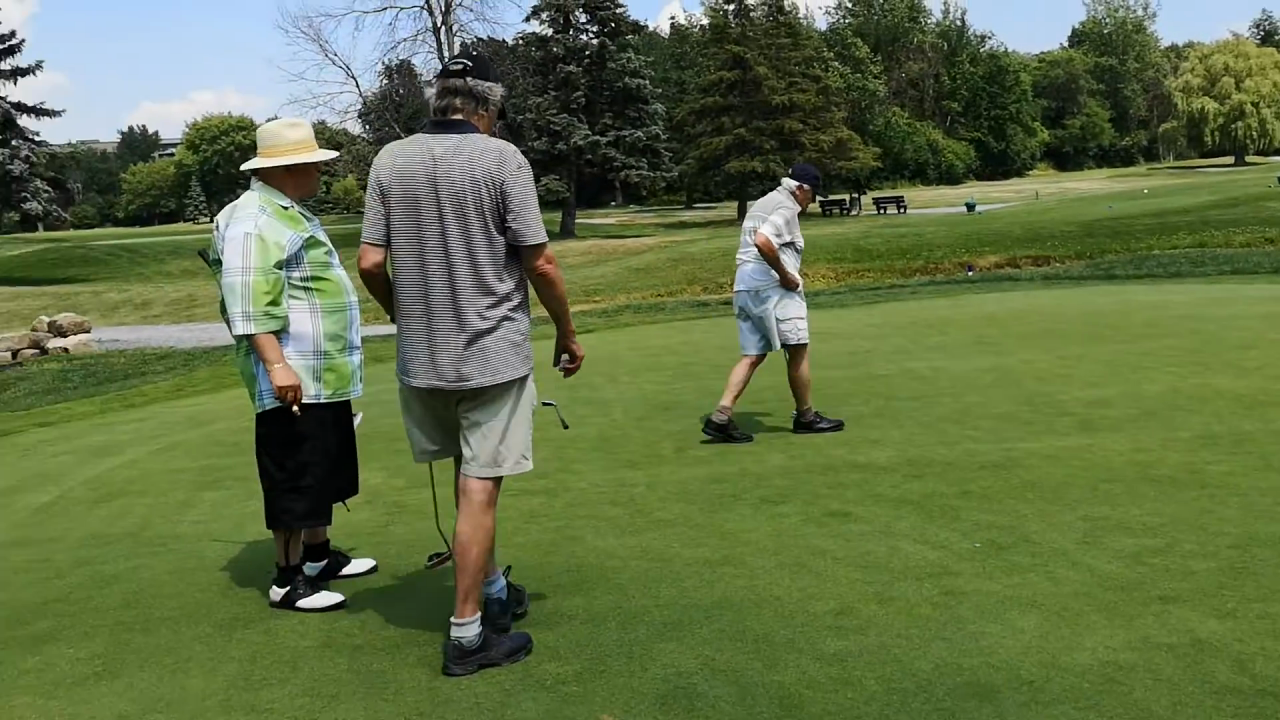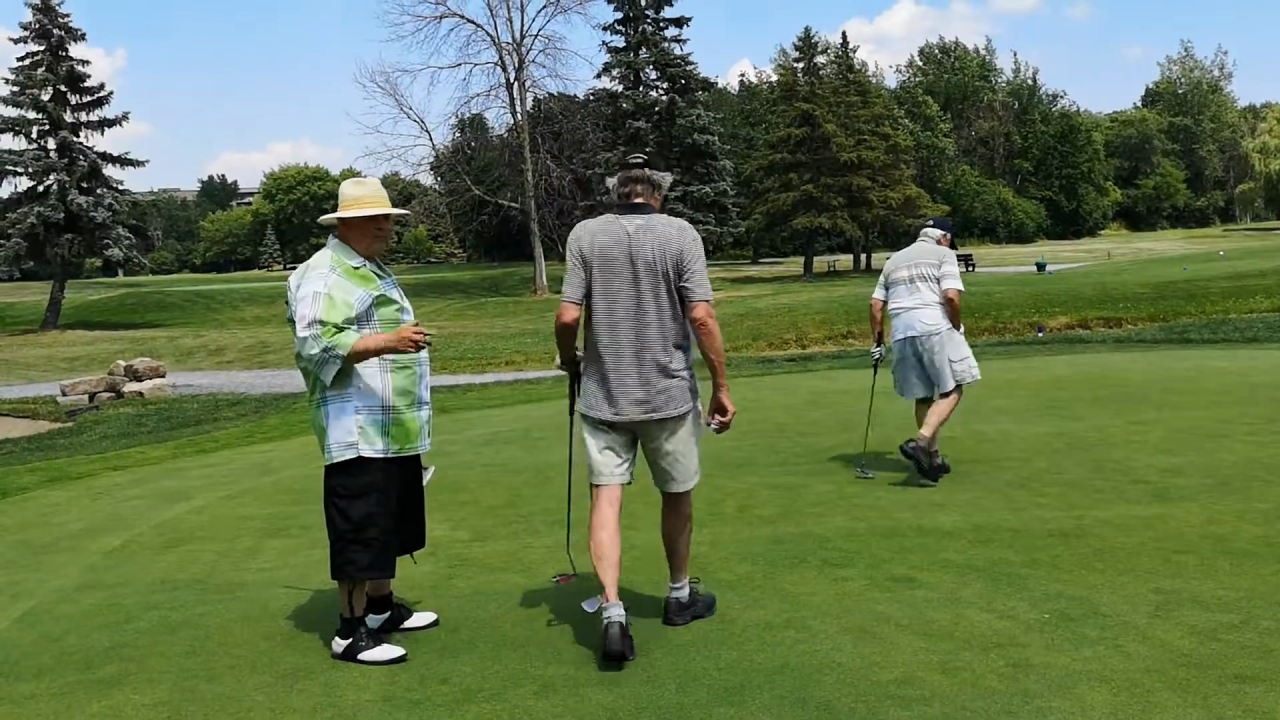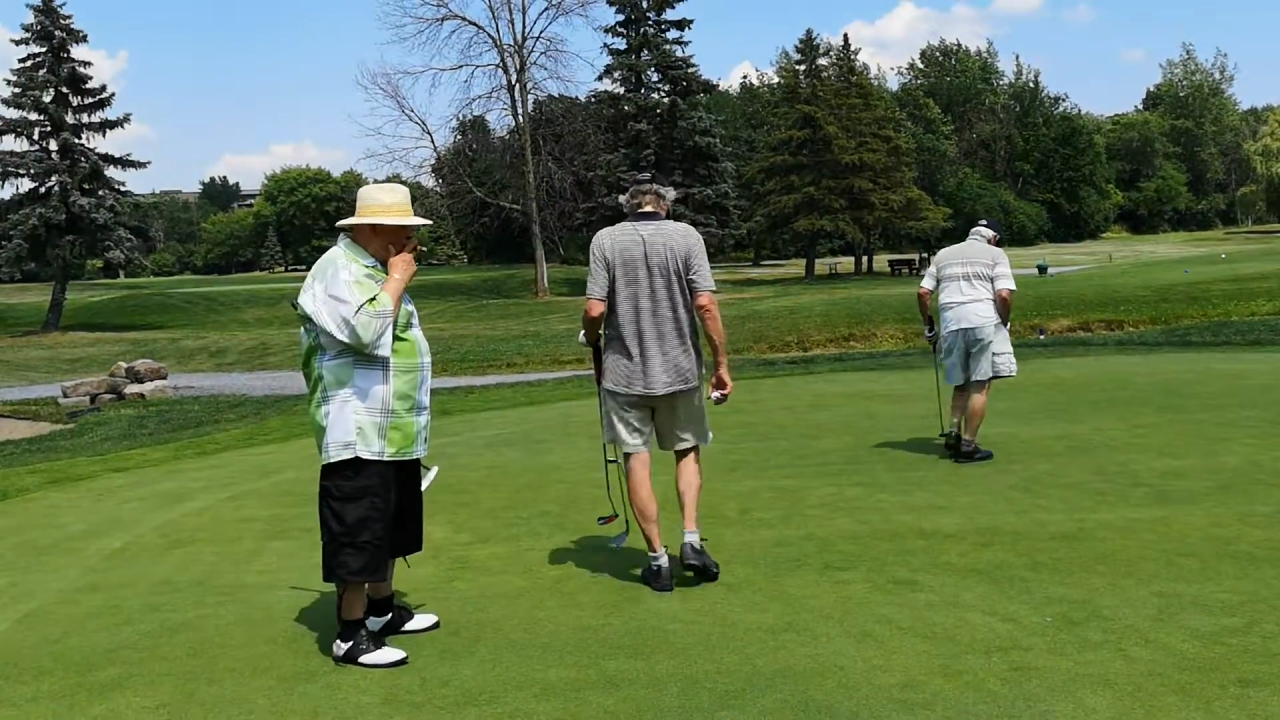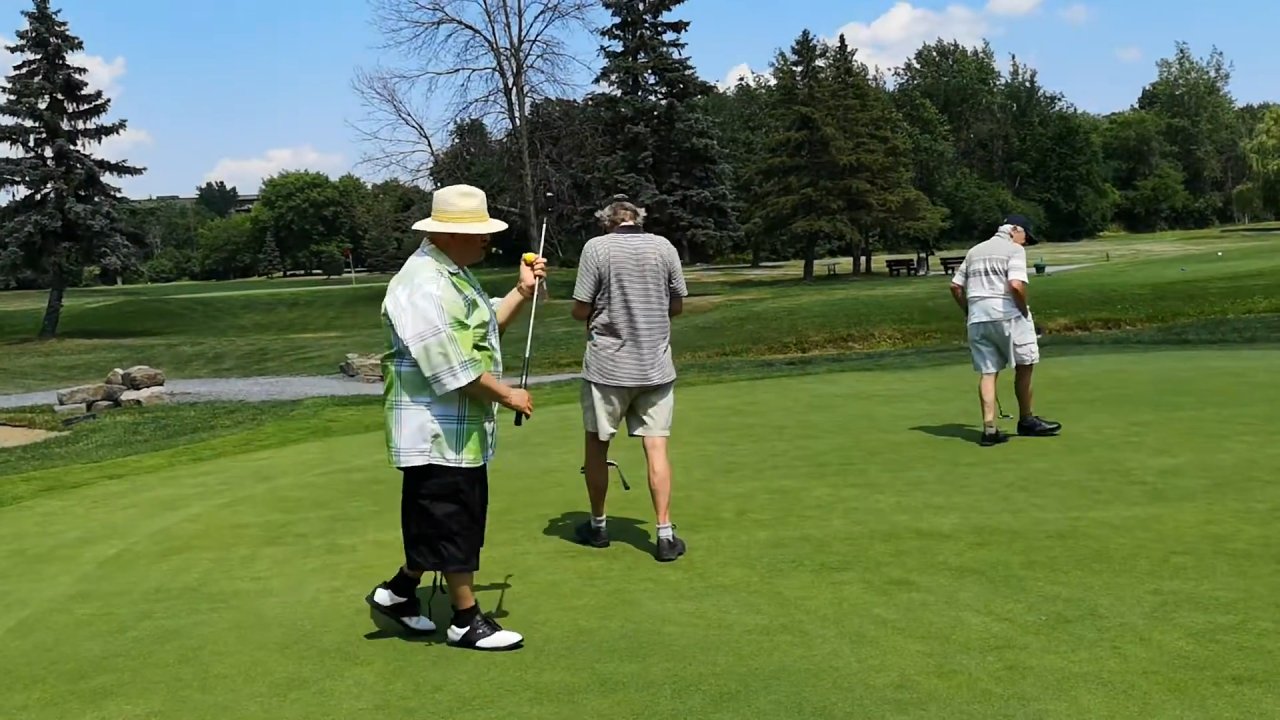
dt=1s
person 1, frame 1
left shoulder: (290, 213)
right shoulder: (253, 219)
right elbow: (249, 303)
left wrist: (334, 364)
right wrist: (276, 365)
left hip: (323, 375)
right hip: (292, 378)
left knee: (322, 474)
right knee: (294, 480)
left ankle: (319, 557)
right ankle: (288, 580)
person 1, frame 2
left shoulder: (372, 269)
right shoulder: (324, 274)
right elbow: (319, 343)
right wrist: (387, 341)
left hip: (394, 426)
right hip: (359, 429)
left knee: (386, 522)
right knee: (360, 529)
left ankle: (381, 608)
right ankle: (351, 632)
person 1, frame 3
left shoulder: (373, 269)
right shoulder: (339, 270)
right elbow: (368, 331)
right wrist: (398, 281)
left hip: (393, 428)
right hip: (358, 431)
left knee: (389, 524)
right knee: (357, 529)
left ankle: (383, 609)
right ankle: (351, 634)
person 1, frame 4
left shoulder: (454, 273)
right shoulder: (423, 282)
left elbow: (483, 327)
right elbow: (449, 363)
left wrist: (522, 291)
right wrist: (506, 393)
left hip: (464, 425)
right hip: (436, 429)
left knee: (444, 520)
right knee: (451, 521)
left ankle: (396, 593)
right ankle: (466, 620)
person 2, frame 1
left shoulder: (390, 160)
right shoulder: (502, 159)
left elbow: (369, 263)
right elbow: (541, 264)
right wrist: (567, 333)
left hip: (422, 357)
right hip: (493, 354)
left knee: (473, 476)
right knee: (479, 488)
left ankle: (490, 589)
right ankle: (466, 633)
person 2, frame 2
left shoulder: (585, 234)
right shoulder: (680, 233)
left elbow: (567, 316)
right elbow: (702, 318)
left wrist: (568, 359)
right wrist: (721, 386)
left hip: (604, 395)
right hip: (668, 394)
left knee: (606, 500)
right knee: (676, 496)
left ankle: (612, 615)
right ankle: (680, 595)
person 2, frame 3
left shoulder: (606, 240)
right shoulder: (686, 236)
left elbow: (595, 311)
right elbow: (706, 305)
left wrist: (590, 337)
right wrist: (721, 364)
left hip: (624, 373)
right hip: (679, 371)
left knee: (638, 464)
right knee: (688, 454)
left ankle: (658, 561)
right ankle: (692, 544)
person 2, frame 4
left shoulder: (596, 248)
right shoulder: (664, 247)
left elbow: (580, 311)
right elbow: (677, 307)
left wrist: (600, 312)
left hip: (607, 366)
right hip: (656, 365)
left knee: (597, 443)
right knee: (656, 444)
left ankle: (597, 525)
right ankle: (665, 533)
person 3, frame 1
left shoulder: (763, 203)
right shoulder: (786, 208)
right elbow: (763, 242)
right wrist: (786, 274)
left hip: (746, 286)
right hip: (771, 286)
left knee: (753, 355)
right knee: (797, 351)
left ankle: (721, 418)
right ankle: (805, 417)
person 3, frame 2
left shoulder: (894, 260)
right shoulder: (944, 254)
left elbow: (875, 304)
right elbow: (952, 296)
left wrist: (878, 341)
right wrist: (957, 327)
left hip: (902, 334)
right hip: (935, 329)
left knee: (924, 398)
right knee: (951, 393)
left ankle: (933, 460)
right ankle: (920, 442)
person 3, frame 3
left shoulder: (943, 254)
right shoulder: (996, 254)
left elbow: (923, 293)
right elbow: (1004, 295)
left wrist: (929, 325)
right wrist: (1003, 323)
left hip: (951, 325)
right hip: (984, 323)
left knee: (962, 384)
right knee: (980, 385)
left ankle: (955, 432)
right ankle: (967, 446)
person 3, frame 4
left shoulder: (974, 251)
right shoulder: (1014, 250)
left elbow: (955, 286)
right elbow: (1016, 285)
left wrist: (968, 312)
right wrist: (1025, 312)
left hip: (978, 318)
right hip: (1008, 315)
left knee: (988, 372)
right knee: (1024, 367)
left ankle: (989, 429)
right ankle: (1027, 420)
